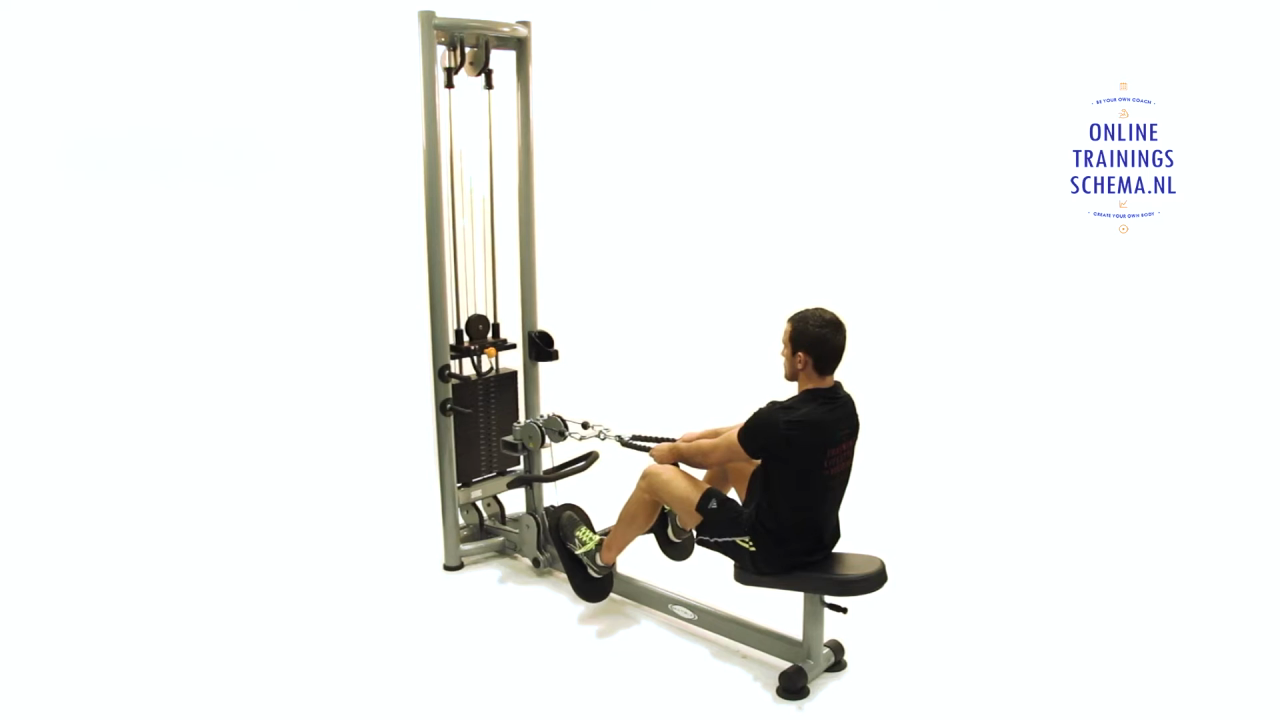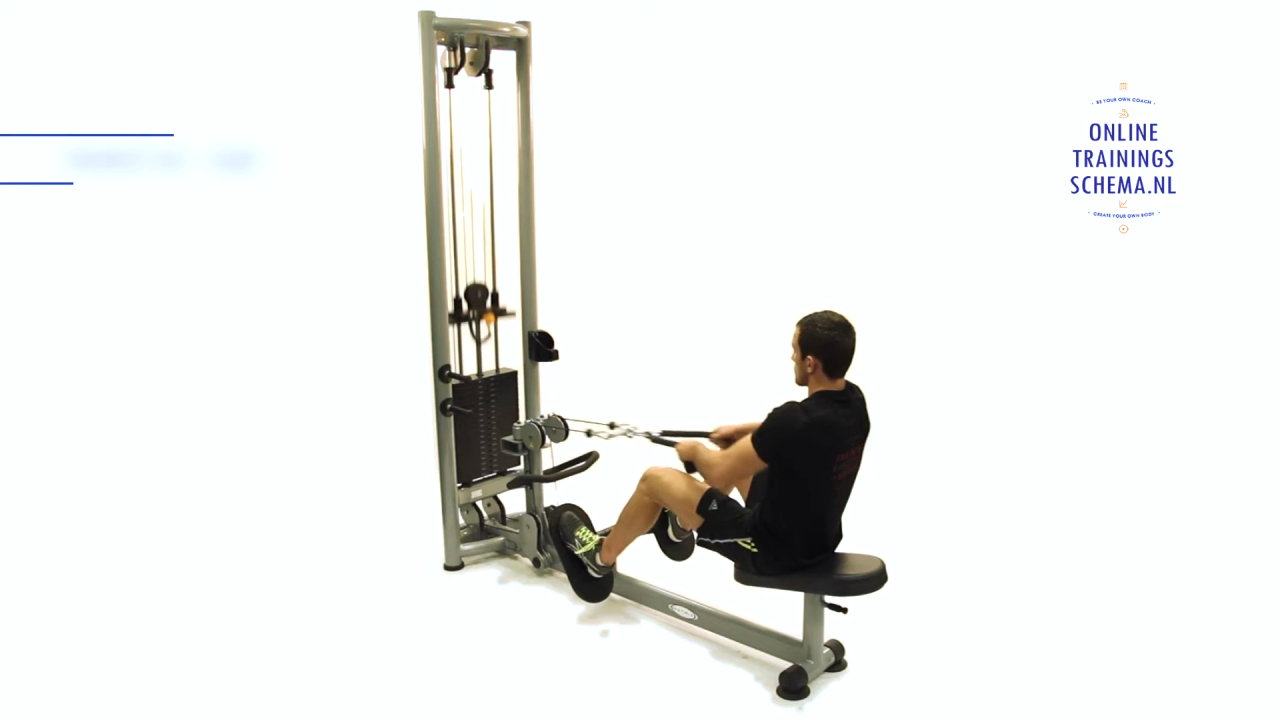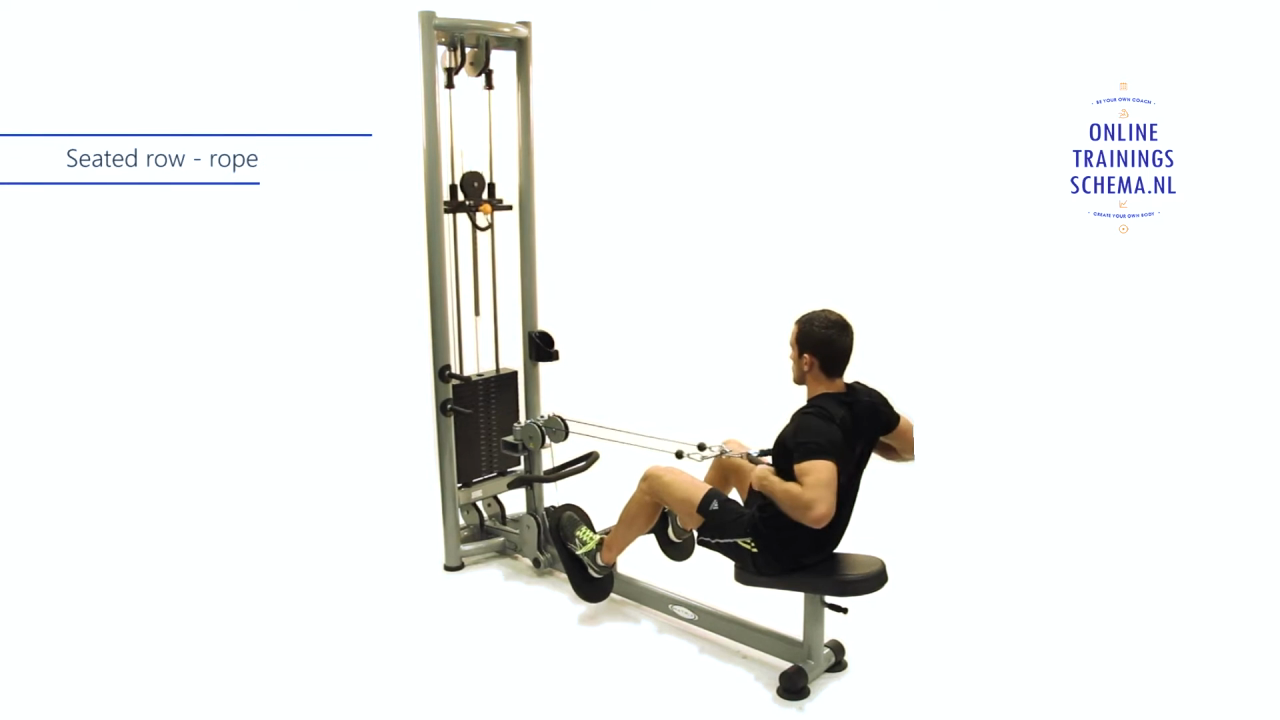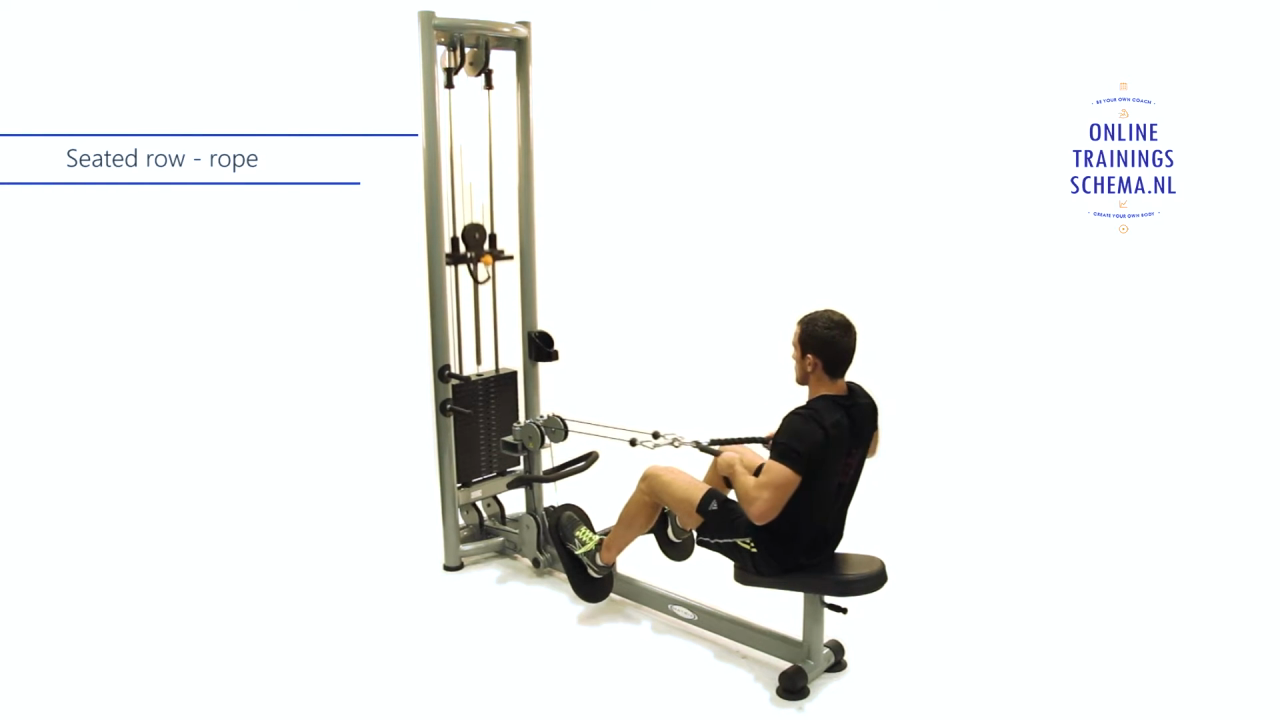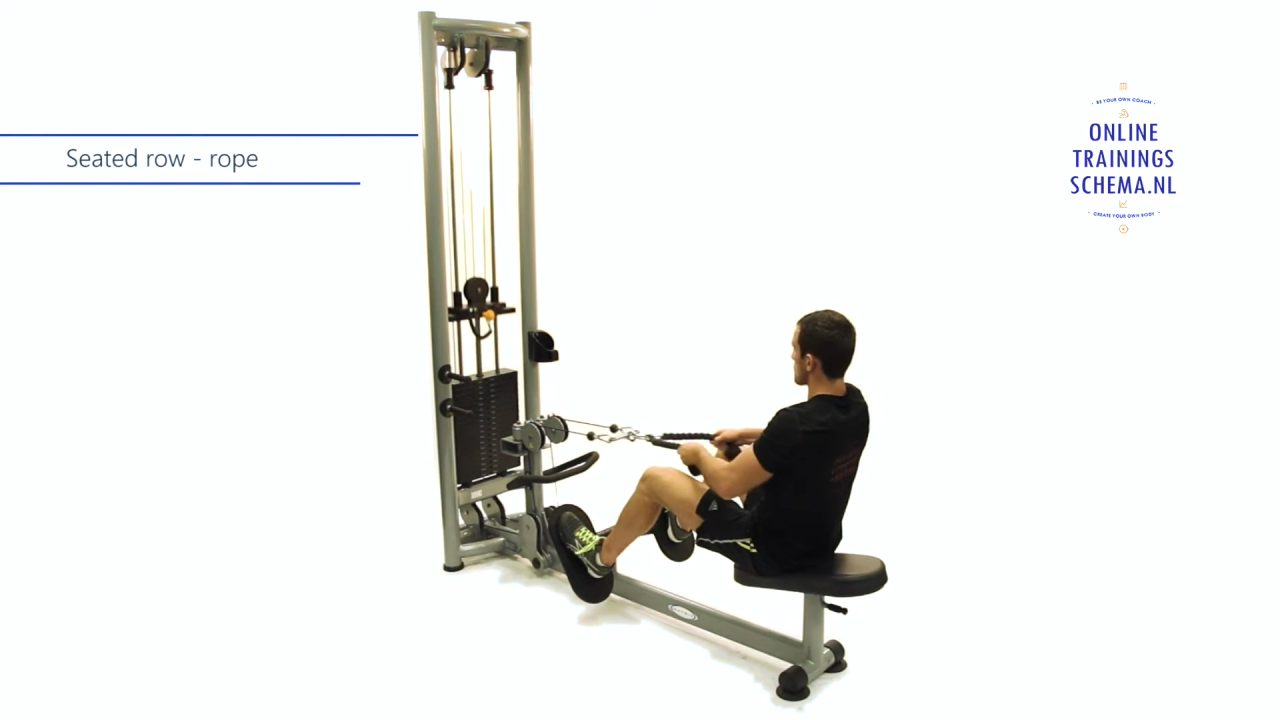
dt=0.5s
person 1, frame 1
left shoulder: (784, 419)
right shoulder: (842, 402)
left elbow: (710, 456)
left wrist: (673, 451)
right wrist: (702, 435)
left hip: (771, 546)
right hip: (817, 538)
left knee: (654, 476)
right knee: (730, 451)
left ankle: (602, 556)
right ankle: (682, 521)
person 1, frame 2
left shoulder: (796, 420)
right shoulder: (853, 401)
left elbow: (719, 471)
left wrist: (695, 450)
right wrist: (746, 431)
left hip: (773, 546)
right hip: (817, 537)
left knee: (655, 479)
right knee: (735, 453)
left ankle: (602, 556)
right ankle: (683, 522)
person 1, frame 3
left shoulder: (813, 423)
right shoulder: (867, 401)
left elbow: (817, 509)
right elbow: (911, 448)
left wrist: (765, 480)
left hip: (773, 547)
right hip: (818, 541)
left knee: (655, 478)
right knee: (731, 450)
left ankle: (603, 555)
right ankle: (684, 522)
person 1, frame 4
left shoulder: (805, 424)
right shoulder: (861, 403)
left elbow: (759, 509)
right elbow: (867, 448)
left wrist: (734, 468)
left hip: (774, 548)
right hip: (819, 540)
left knee: (654, 478)
right knee: (730, 452)
left ankle: (602, 556)
right ankle: (682, 521)
person 1, frame 5
left shoulder: (797, 422)
right shoulder: (854, 405)
left elbow: (727, 485)
left wrist: (698, 454)
right wrist: (748, 435)
left hip: (773, 548)
right hip: (818, 539)
left knee: (654, 479)
right knee: (735, 454)
left ankle: (601, 556)
right ankle: (682, 522)
